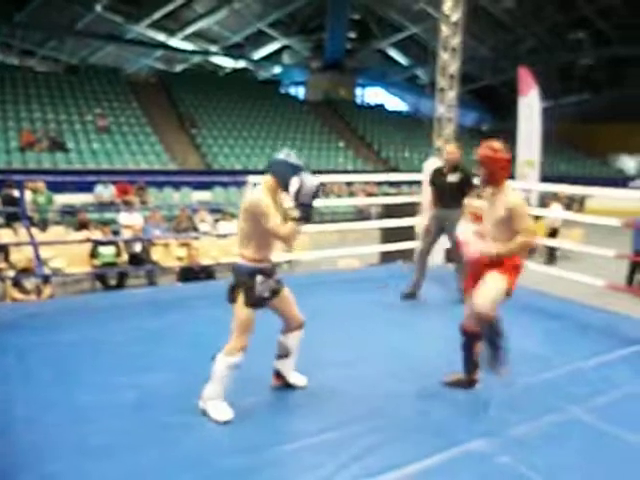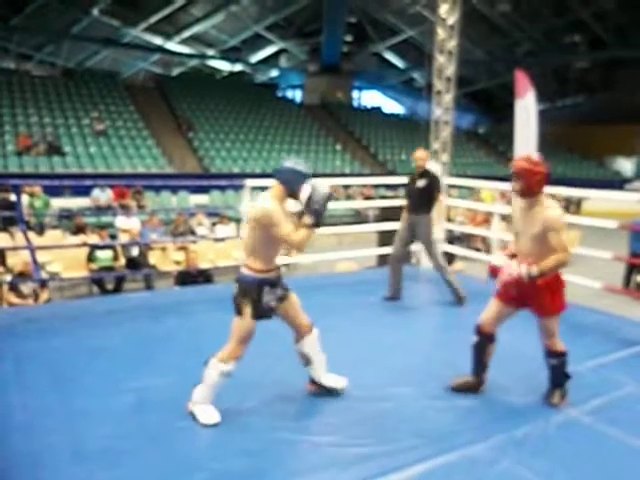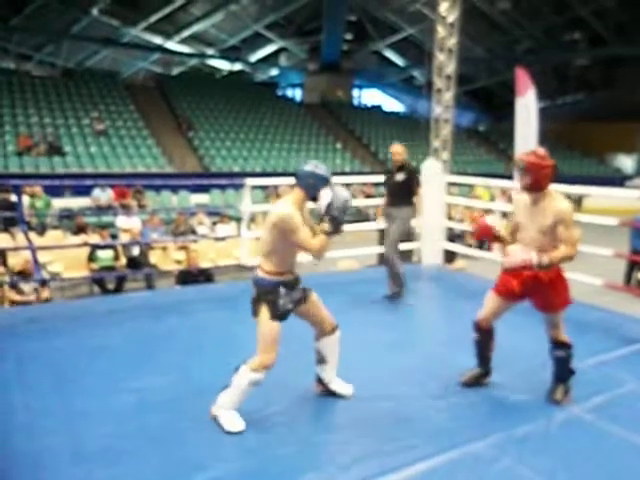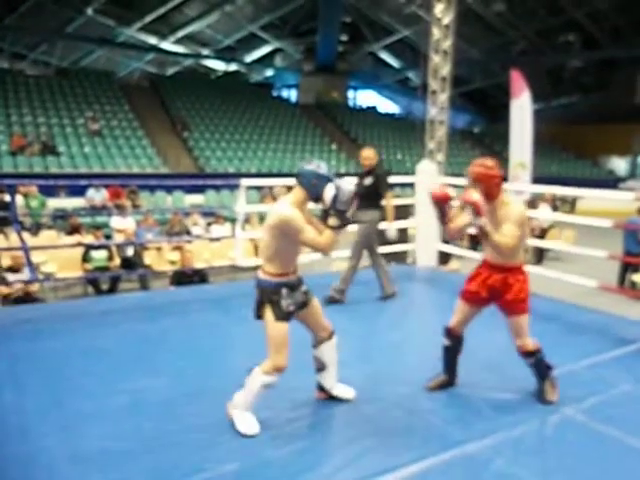
dt=0.3s
person 1, frame 1
left shoulder: (274, 196)
right shoulder: (258, 199)
left elbow: (287, 231)
right elbow: (286, 237)
left wrist: (302, 205)
right wrist: (301, 205)
left hip: (266, 270)
right hip: (249, 273)
left knee: (295, 321)
right knee: (239, 342)
left ankle: (282, 372)
right ankle: (211, 396)
person 1, frame 2
left shoulder: (277, 204)
right shoulder: (267, 207)
left elbow: (293, 236)
right elbow: (298, 243)
left wrist: (310, 212)
right wrist: (313, 213)
left hip: (272, 278)
right hip: (255, 282)
left knee: (305, 327)
right knee: (235, 350)
left ankle: (319, 378)
right ankle: (199, 401)
person 1, frame 3
left shoulder: (298, 208)
right shoulder: (286, 213)
left elbow: (314, 237)
right elbow: (316, 250)
left wrist: (329, 218)
right wrist: (331, 219)
left hip: (291, 281)
right hip: (271, 287)
left knee: (329, 326)
right knee: (265, 360)
left ankle: (327, 380)
right ankle: (224, 406)
person 1, frame 4
left shoulder: (297, 206)
right shoulder: (286, 214)
left elbow: (319, 233)
right elbow: (324, 246)
left wrist: (332, 211)
right wrist: (337, 214)
left hip: (293, 282)
right hip: (274, 289)
left knee: (324, 332)
right knee: (277, 363)
left ankle: (328, 385)
right ankle: (240, 406)
person 2, frame 1
left shoulder: (513, 200)
right shoulder: (486, 193)
left elbow: (529, 238)
left wrist: (493, 249)
right wrist: (472, 235)
left hip: (504, 265)
right hip: (483, 263)
left knee: (480, 308)
right knee: (469, 324)
left ankle: (495, 351)
right ankle: (470, 374)
person 2, frame 2
left shoulder: (551, 214)
right shoulder: (518, 205)
left elbow: (562, 257)
left wrist: (527, 273)
right wrist: (508, 259)
left hip: (544, 282)
right hip: (516, 278)
left knee: (550, 341)
right knee: (485, 325)
left ankle: (558, 386)
right ankle: (477, 378)
person 2, frame 3
left shoulder: (561, 207)
right shoulder: (518, 201)
left elbow: (570, 251)
left wrist: (533, 259)
right wrist: (492, 233)
left hip: (546, 275)
right hip: (517, 270)
left knee: (556, 333)
right knee: (482, 320)
left ankle: (561, 381)
right ankle: (482, 369)
person 2, frame 4
left shoulder: (514, 210)
right shoulder: (478, 206)
left elbow: (503, 247)
right elbow: (451, 233)
left wrist: (480, 219)
left hip: (511, 278)
right hip: (485, 272)
left knee: (522, 341)
right knee: (454, 326)
left ankle: (545, 378)
right ankle: (448, 375)
person 3, frame 1
left shoulder: (464, 173)
right shoulder: (437, 172)
right wrist: (426, 214)
left hip: (453, 215)
right hip: (437, 214)
left knee: (457, 255)
right knee: (422, 250)
right ankle: (413, 289)
person 3, frame 2
left shoulder: (431, 178)
right shoulder: (412, 178)
left elbow: (438, 202)
right wrist: (403, 221)
left hip: (423, 221)
right hip: (410, 221)
left knee: (436, 260)
right knee: (395, 256)
left ankle: (457, 293)
right ankle: (394, 292)
person 3, frame 3
left shoulder: (410, 171)
right shoulder: (390, 172)
left elbow: (419, 195)
right wrist: (381, 214)
left hip: (404, 214)
right hip: (391, 213)
left knee: (389, 251)
right knee: (390, 251)
left ankle: (399, 285)
right ankle: (395, 288)
person 3, frame 4
left shoulder: (379, 175)
right shoulder: (362, 176)
left elbow: (388, 200)
left wrist: (390, 225)
left hip: (370, 217)
right hip: (362, 217)
left knee: (355, 256)
right knee: (374, 255)
left ankle: (339, 293)
right ankle: (389, 289)
